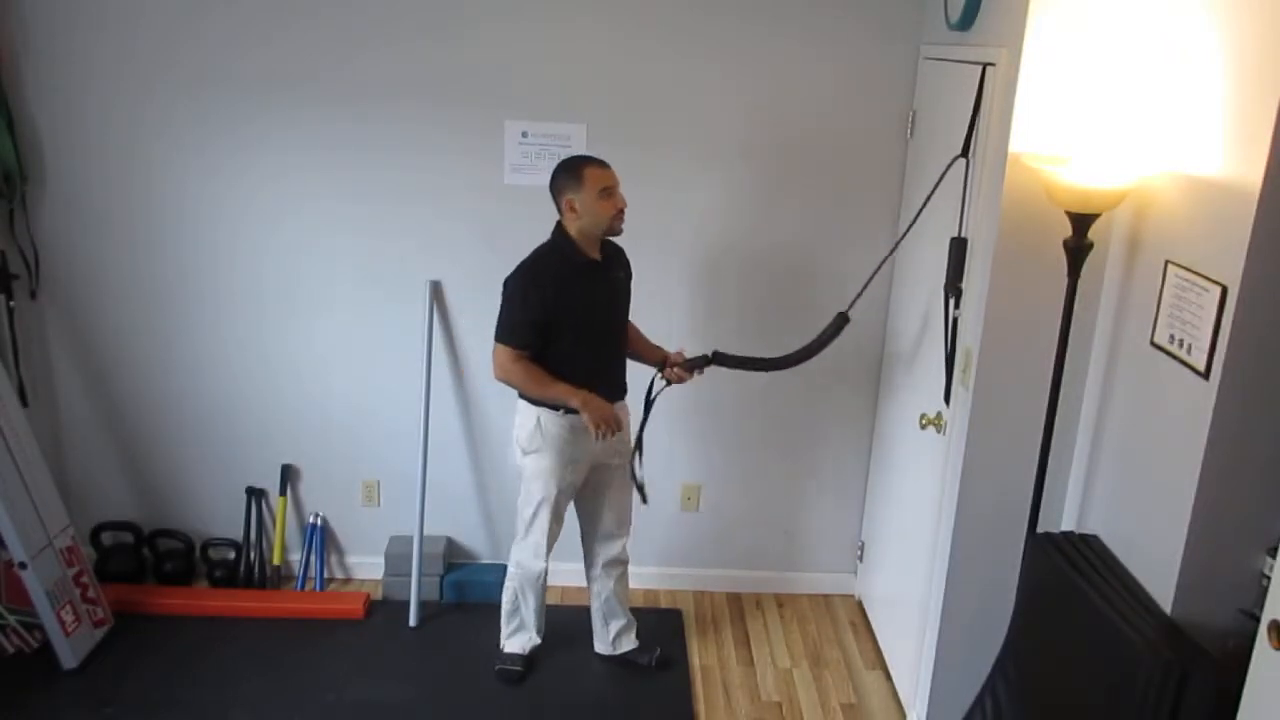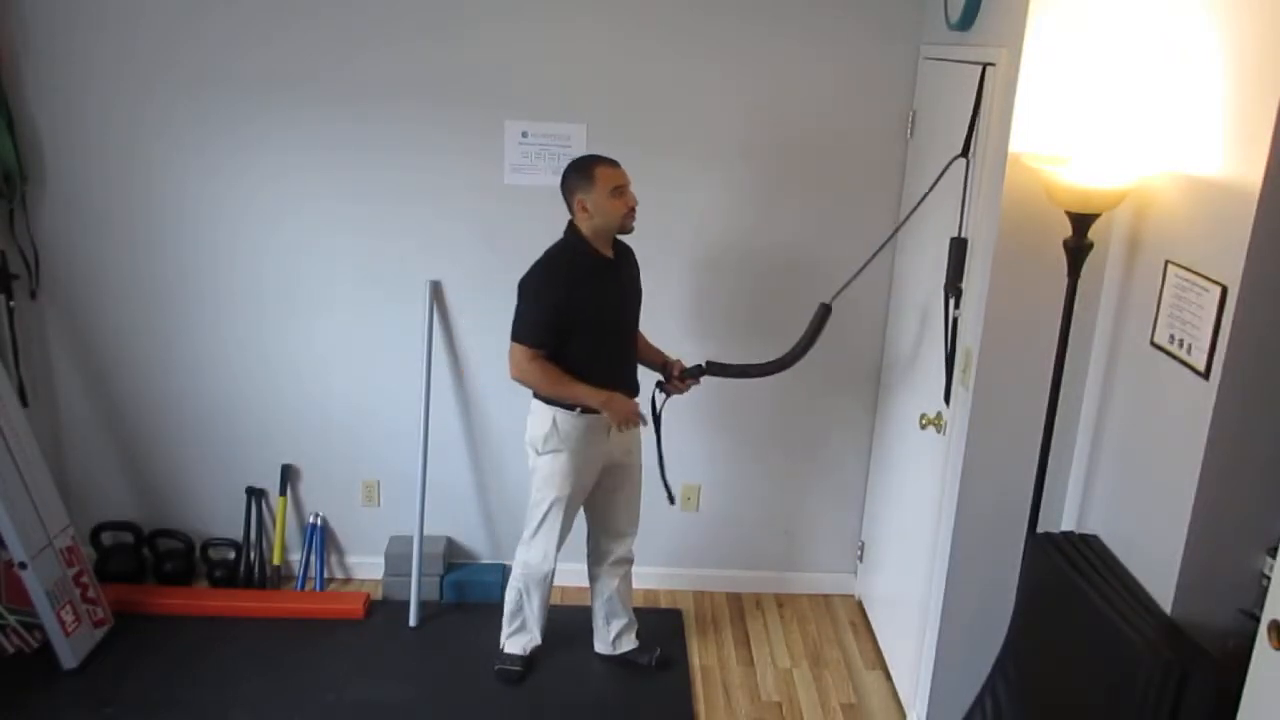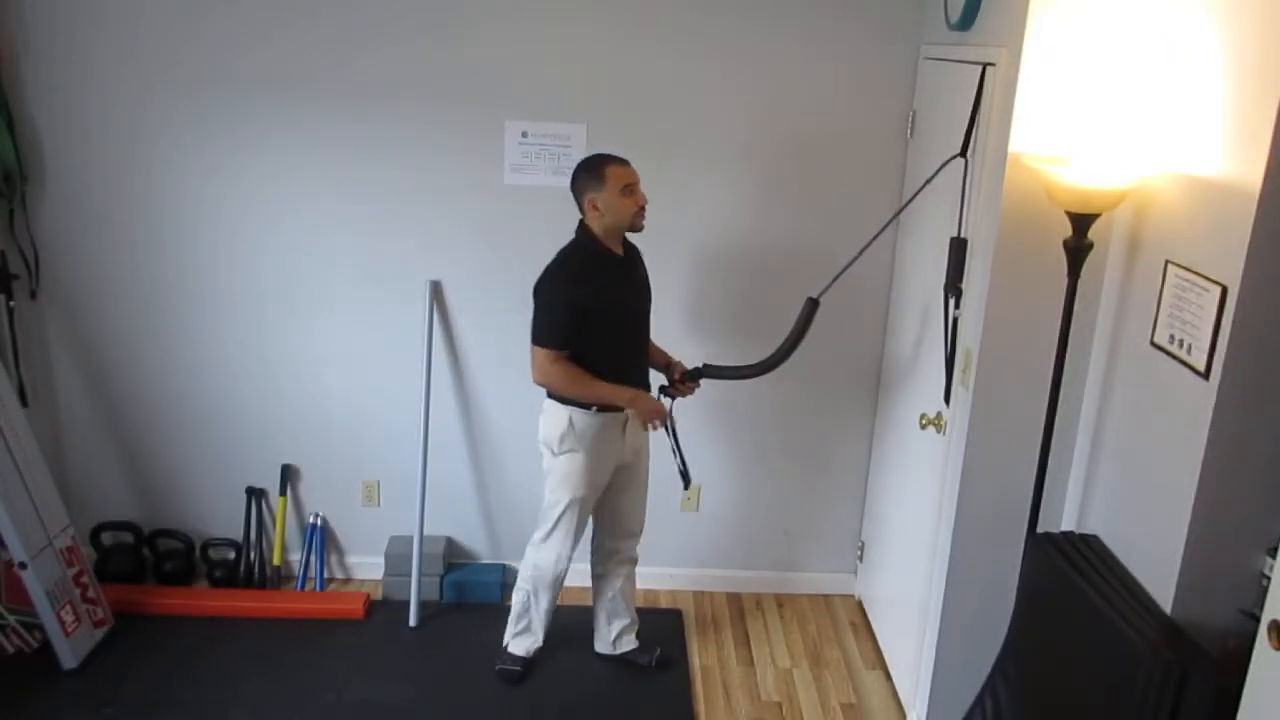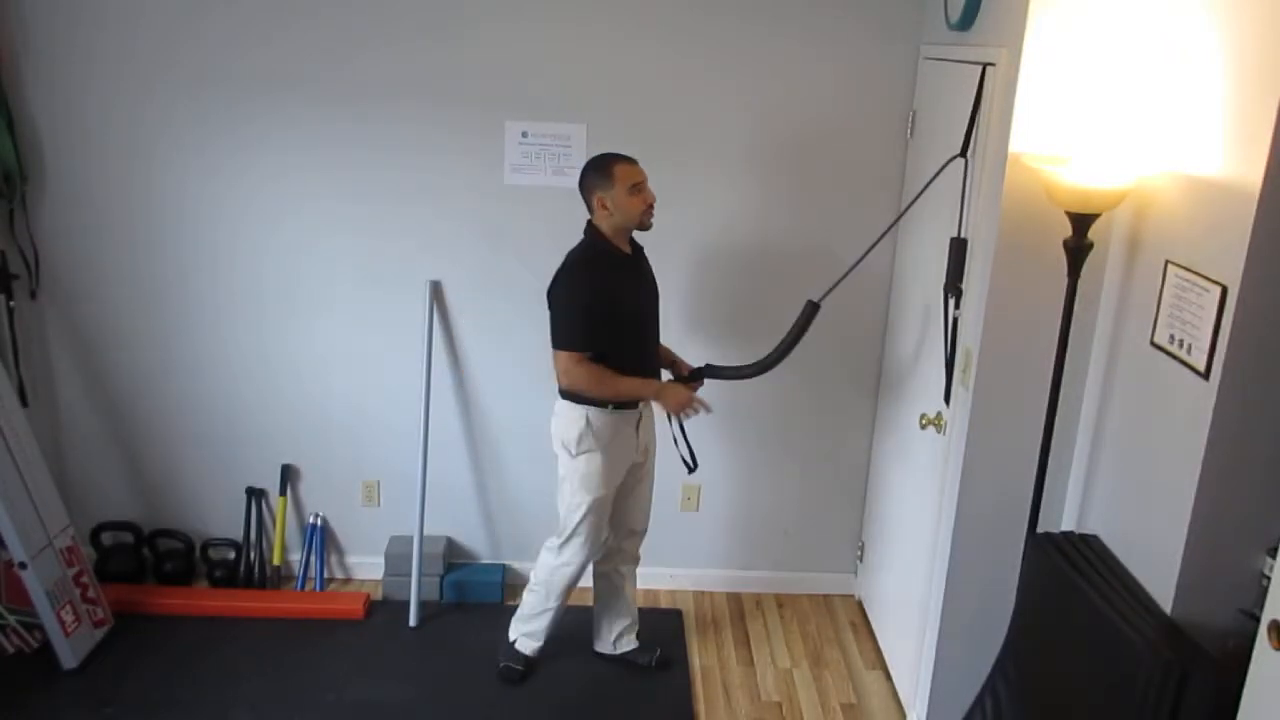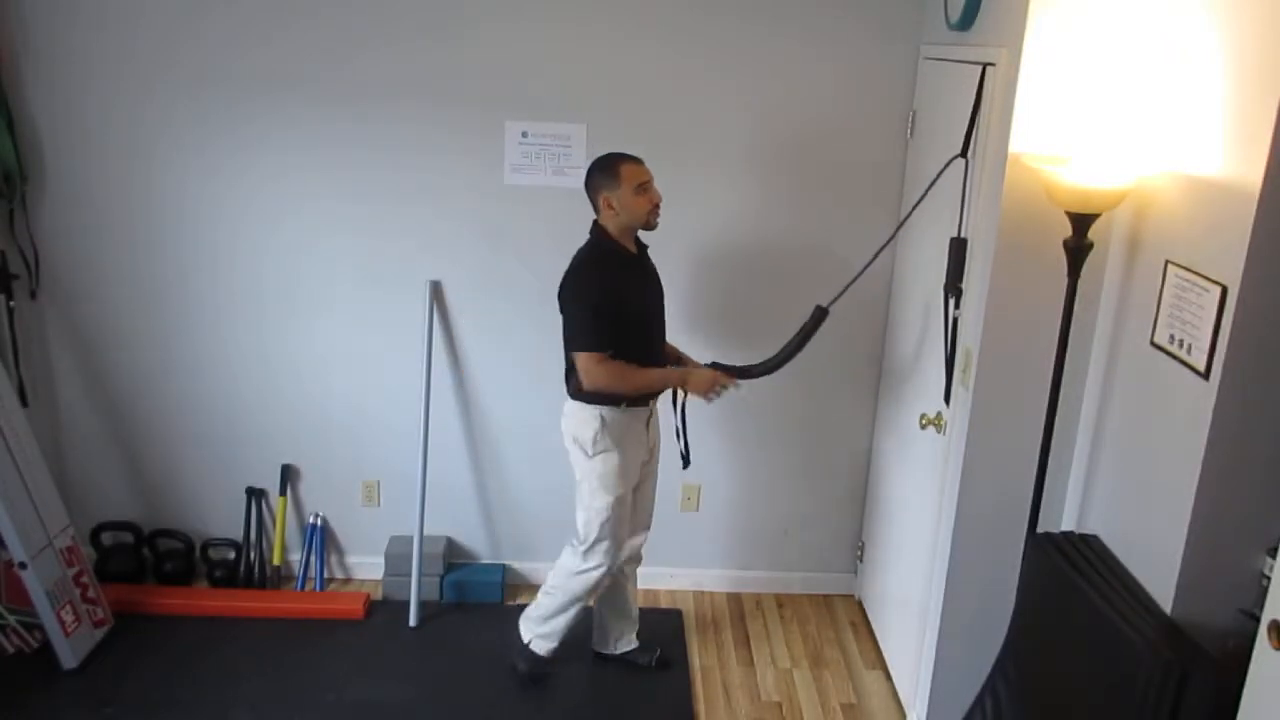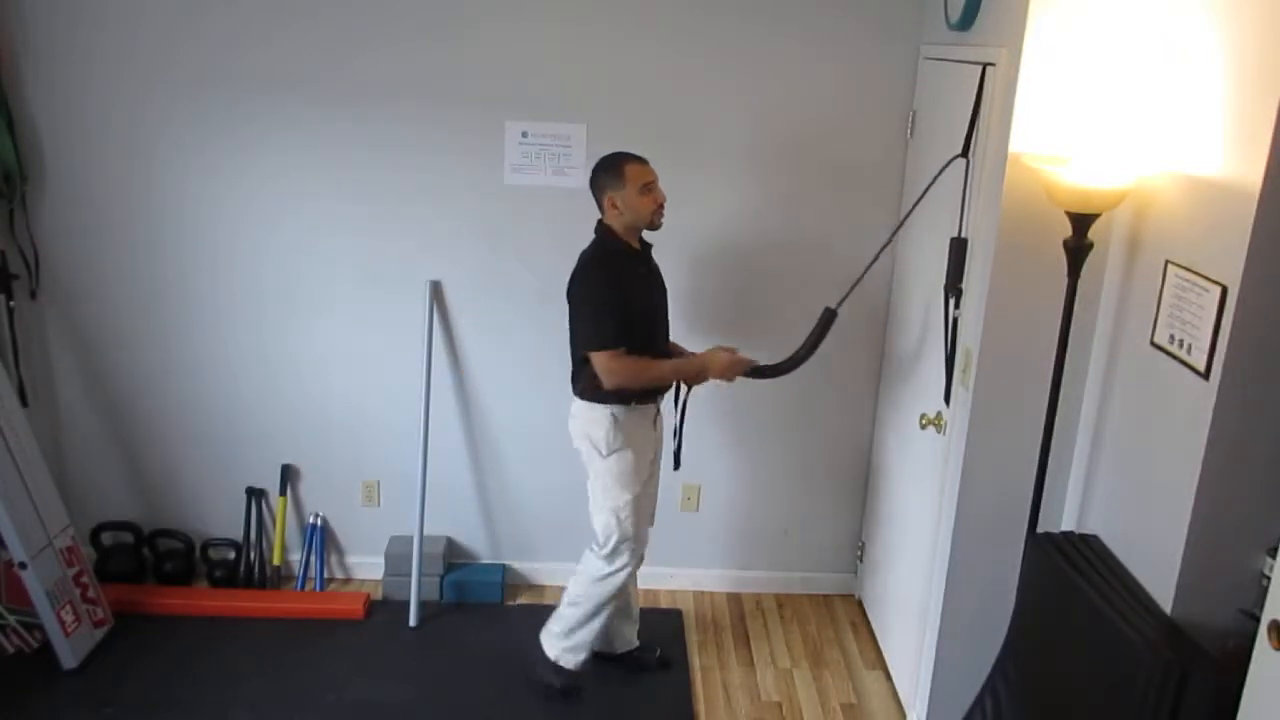
dt=0.1s
person 1, frame 1
left shoulder: (616, 260)
right shoulder: (536, 276)
right elbow: (507, 366)
left wrist: (661, 359)
right wrist: (583, 401)
left hip: (607, 424)
right hip: (552, 427)
left knee: (610, 542)
right knee: (534, 546)
left ankle: (615, 640)
right ankle: (517, 641)
person 1, frame 2
left shoulder: (624, 259)
right shoulder: (552, 275)
right elbow: (523, 365)
left wrist: (663, 365)
right wrist: (601, 399)
left hip: (618, 423)
right hip: (565, 427)
left knee: (617, 542)
right knee: (542, 546)
left ankle: (616, 639)
right ankle: (517, 641)
person 1, frame 3
left shoulder: (629, 256)
right shoulder: (567, 275)
right elbow: (548, 371)
left wrist: (667, 365)
right wrist: (631, 398)
left hip: (625, 423)
right hip: (579, 425)
left knee: (621, 541)
right knee: (557, 543)
left ankle: (617, 639)
right ankle: (519, 642)
person 1, frame 4
left shoulder: (634, 256)
right shoulder: (580, 274)
right elbow: (572, 373)
left wrist: (673, 363)
right wrist: (657, 390)
left hip: (636, 420)
right hip: (592, 425)
left knee: (625, 542)
right knee: (575, 546)
left ankle: (617, 639)
right ankle: (524, 639)
person 1, frame 5
left shoulder: (635, 254)
right shoulder: (590, 272)
right elbow: (594, 373)
left wrist: (679, 362)
right wrist: (680, 378)
left hip: (641, 416)
right hip: (602, 422)
left knee: (628, 540)
right knee: (596, 546)
left ankle: (617, 640)
right ankle: (536, 635)
person 1, frame 6
left shoulder: (639, 253)
right shoulder: (597, 271)
right elbow: (612, 370)
left wrist: (686, 356)
right wrist: (698, 365)
left hip: (643, 414)
right hip: (610, 421)
left knee: (631, 541)
right knee: (620, 547)
left ankle: (617, 640)
right ankle: (560, 647)
